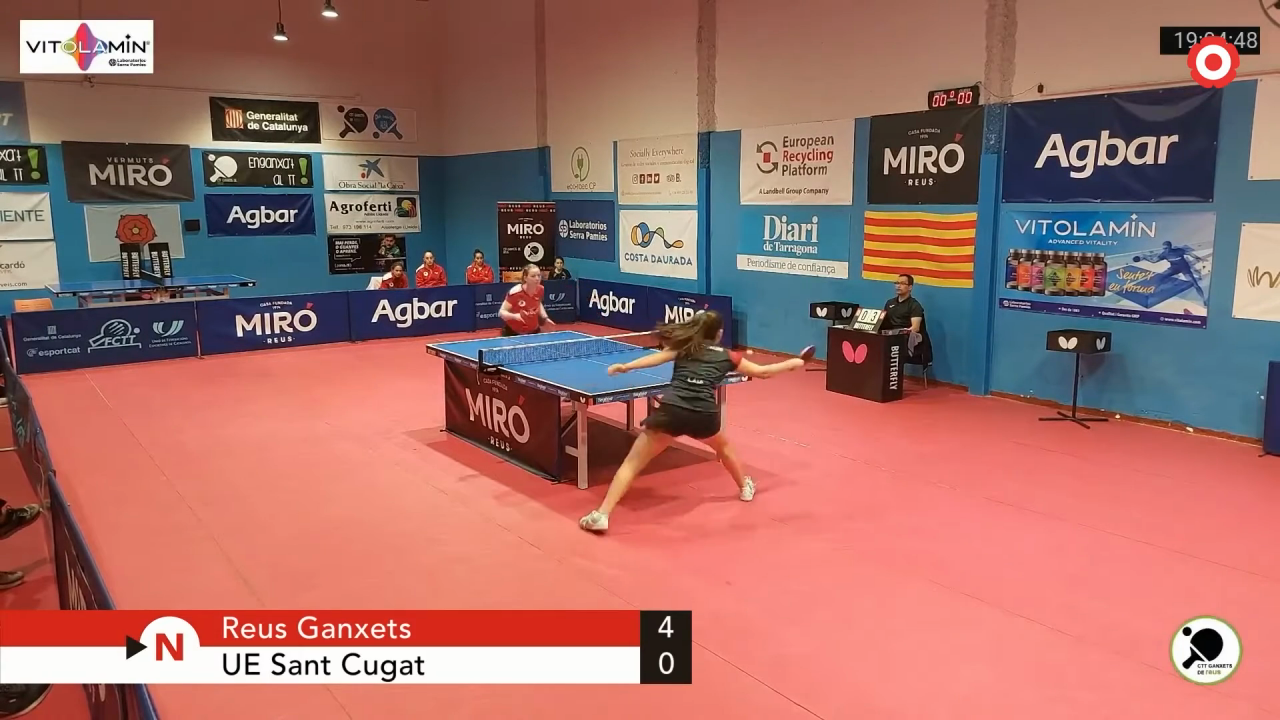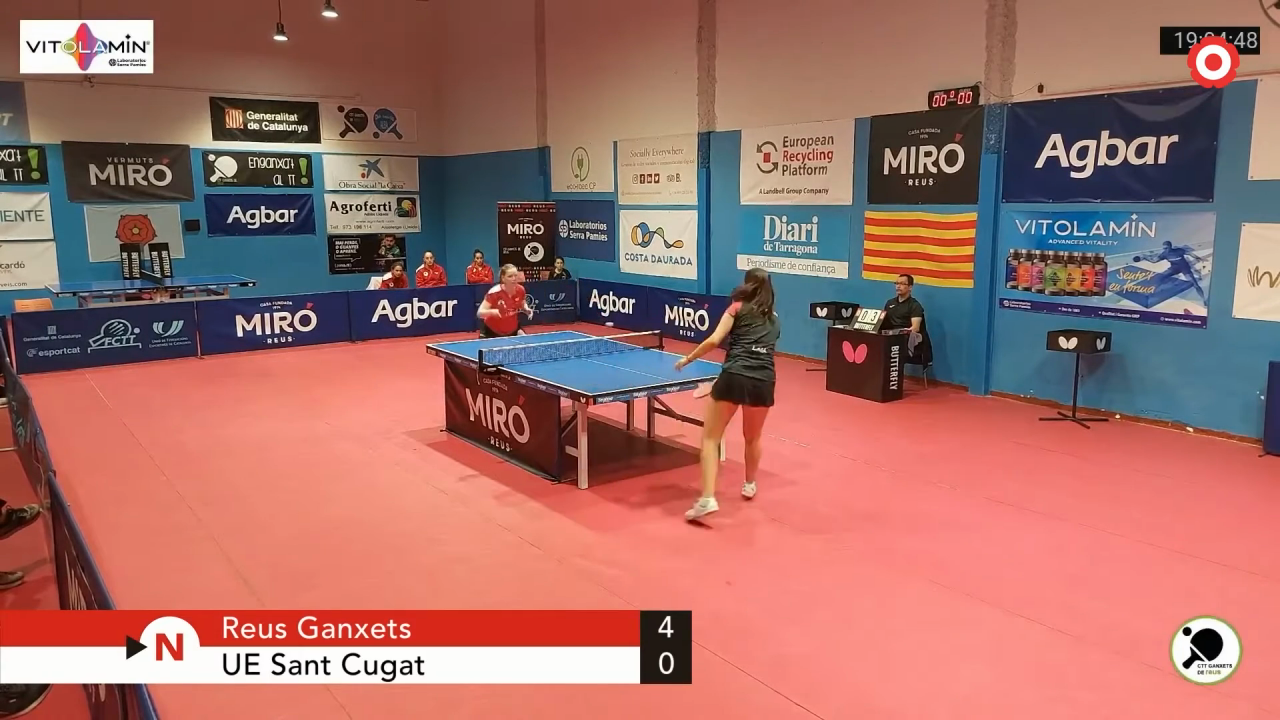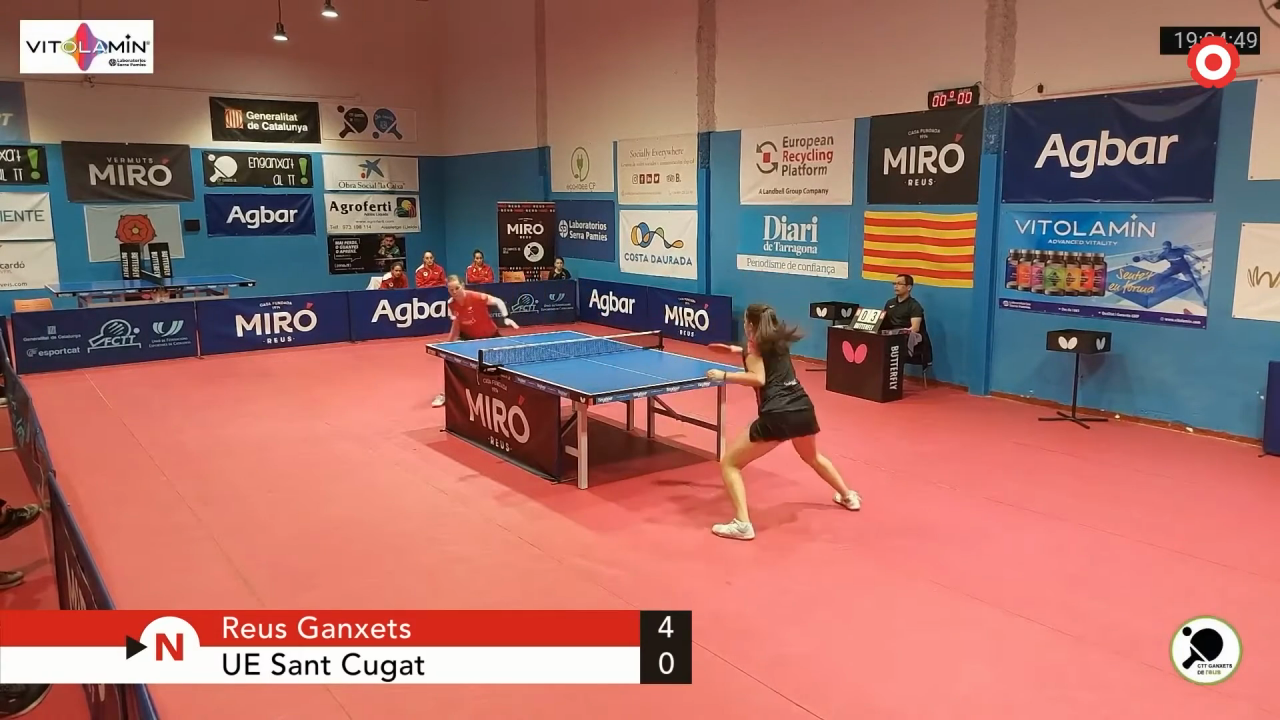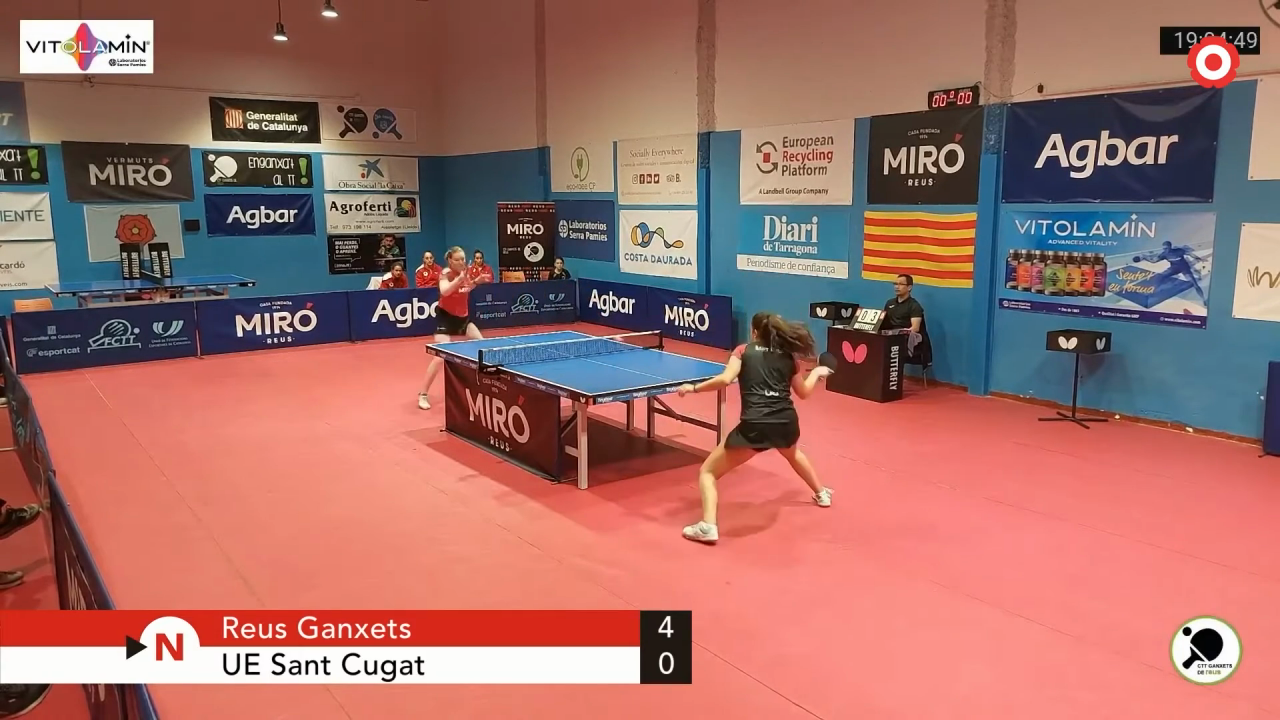
dt=0.4s
person 1, frame 1
left shoulder: (683, 346)
right shoulder: (727, 356)
left elbow: (656, 359)
right elbow: (760, 372)
left wrist: (624, 367)
right wrist: (793, 363)
left hip: (671, 410)
right hip: (706, 414)
left knee: (632, 463)
right knee: (723, 446)
left ankle: (602, 514)
right ankle: (745, 487)
person 1, frame 2
left shoulder: (738, 308)
right shoulder: (774, 319)
left elbow: (714, 341)
left wrist: (687, 359)
left hip: (734, 377)
right hip: (764, 381)
left knee: (709, 440)
right knee: (753, 437)
left ankle: (707, 498)
right ankle: (750, 484)
person 1, frame 3
left shoulder: (755, 344)
right shoulder: (778, 343)
left elbow: (758, 379)
left wrist: (723, 375)
right wrist: (742, 352)
left hip: (776, 416)
right hip: (804, 411)
left knee: (729, 465)
right knee: (813, 457)
left ankle: (742, 524)
right ankle: (848, 496)
person 1, frame 4
left shoulder: (744, 351)
right shoulder: (788, 356)
left elbow: (725, 380)
right elbow: (803, 393)
left wrist: (693, 387)
right wrist: (816, 373)
left hip: (754, 426)
right hip: (786, 423)
left knee: (708, 472)
right knee: (792, 454)
left ankle: (708, 526)
right ankle: (821, 493)
